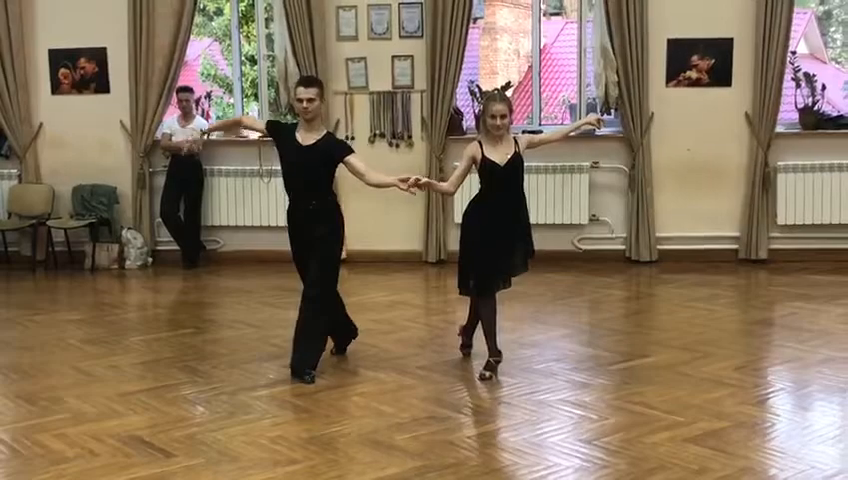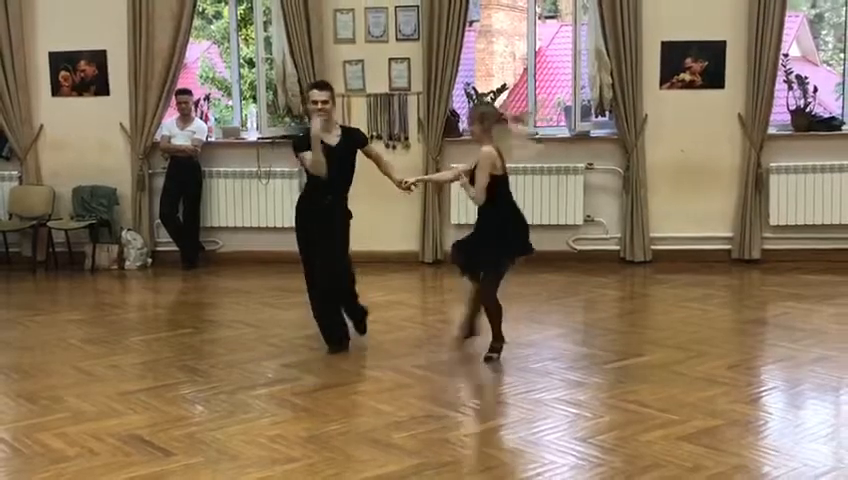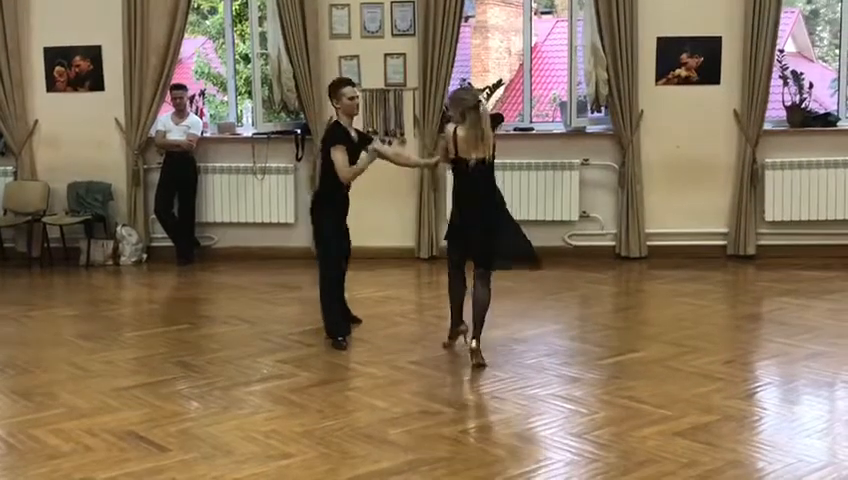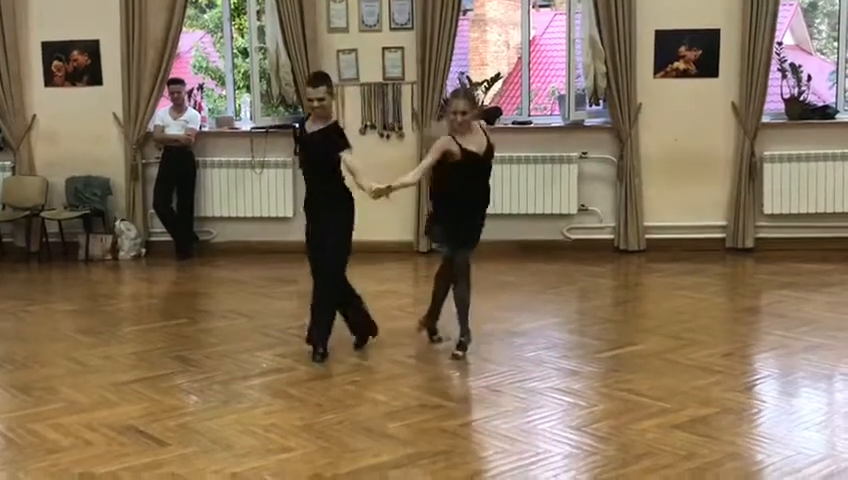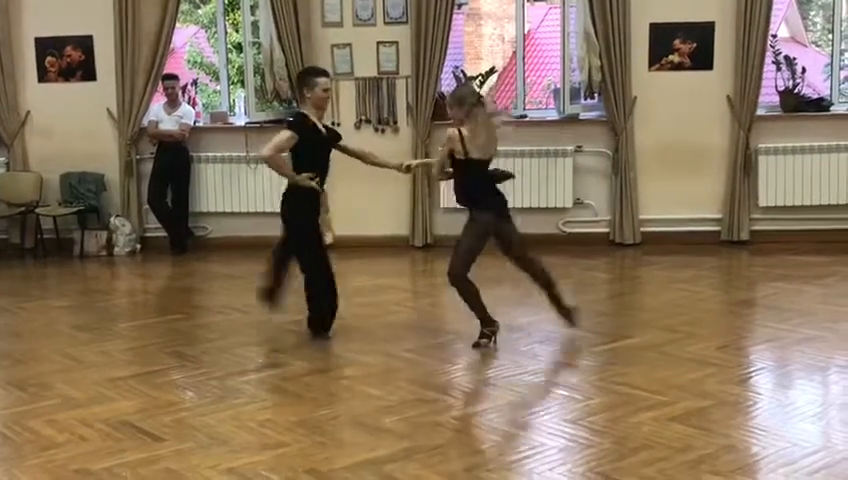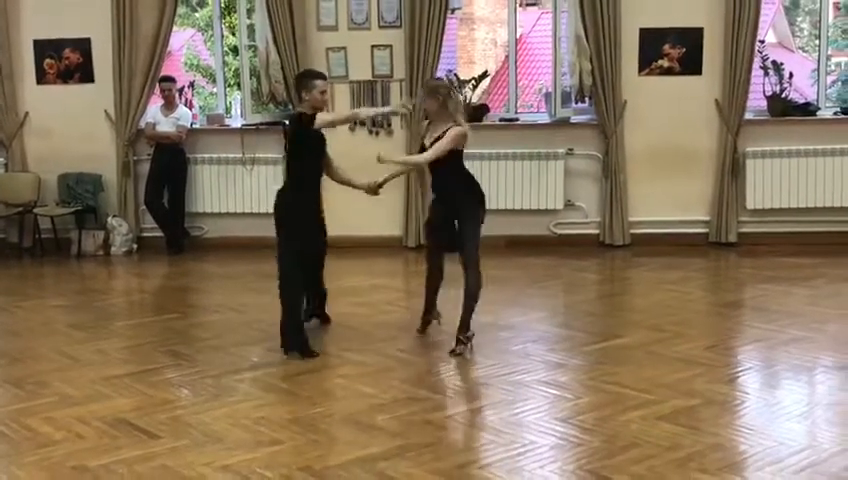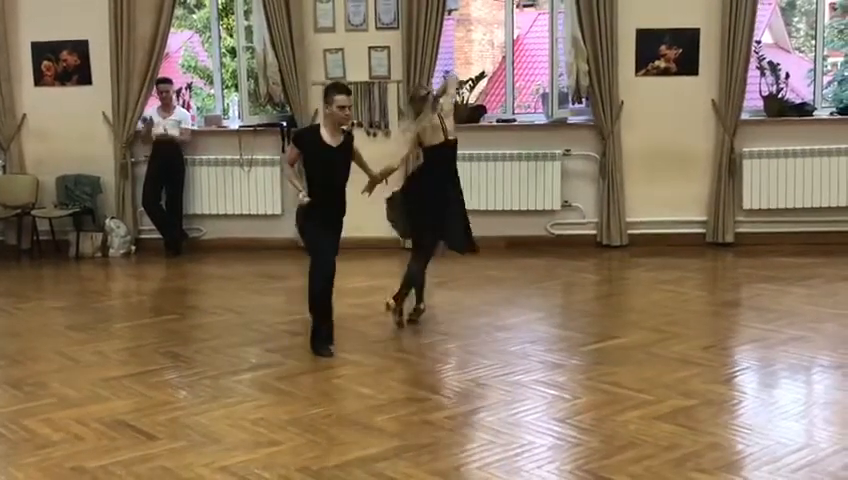
dt=0.7s
person 1, frame 1
left shoulder: (334, 145)
right shoulder: (282, 132)
left elbow: (367, 175)
right elbow: (242, 120)
left wrist: (396, 182)
right wrist: (204, 131)
left hip: (326, 221)
right hip: (297, 219)
left knee: (317, 289)
right knee: (319, 285)
left ankle: (304, 363)
right ankle: (344, 332)
person 1, frame 2
left shoulder: (352, 135)
right shoulder: (302, 141)
left elbow: (376, 158)
right elbow: (319, 171)
left wrist: (396, 179)
right wrist: (316, 136)
left hip: (338, 211)
right hip: (310, 213)
left knee: (339, 269)
right knee: (318, 275)
left ankle: (356, 315)
right ankle: (335, 335)
person 1, frame 3
left shoulder: (357, 135)
right shoulder: (335, 133)
left elbow: (391, 155)
right elbow: (345, 175)
left wrist: (426, 162)
right wrist: (368, 159)
left hip: (338, 204)
right hip: (327, 206)
left knee: (341, 258)
right knee: (332, 262)
left ankle: (340, 312)
right ankle: (336, 330)
person 1, frame 4
left shoulder: (335, 133)
right shoulder: (305, 124)
left elbow: (351, 164)
left wrist: (369, 188)
right wrist: (303, 161)
left hip: (337, 207)
right hip: (314, 205)
left knee: (328, 271)
right knee: (327, 271)
left ankle: (319, 339)
right ankle: (362, 325)
person 1, frame 5
left shoulder: (324, 130)
right shoulder: (300, 124)
left elbow: (357, 153)
right elbow: (268, 154)
left wrist: (394, 166)
right wrist: (296, 179)
left hip: (309, 202)
right hip: (300, 204)
right knee: (317, 265)
right ankle: (319, 322)
person 1, frame 6
left shoulder: (317, 129)
right shoulder: (299, 122)
left elbow: (330, 170)
right elbow: (348, 116)
left wrist: (362, 186)
right wrist: (387, 110)
left hip: (308, 203)
right hip: (294, 204)
left knee: (314, 257)
right knee: (295, 267)
right ankle: (293, 339)
person 1, frame 7
left shoulder: (345, 137)
right shoulder: (306, 136)
right elbow: (290, 165)
left wrist: (373, 175)
right wrist: (301, 190)
left hip: (335, 214)
right hip: (313, 216)
left knee: (324, 265)
right knee: (324, 267)
left ankle: (320, 311)
right ankle: (321, 337)
person 2, frame 1
left shoulder: (521, 143)
right shoulder: (475, 149)
left elbow: (556, 135)
right elbow: (450, 187)
left wrist: (584, 122)
right wrist: (428, 183)
left hip: (511, 222)
right hip: (483, 223)
left knee: (487, 284)
right knee: (484, 285)
left ankle: (468, 330)
right ankle: (493, 354)
person 2, frame 2
left shoulder: (487, 152)
right shoulder: (488, 152)
left elbow: (478, 197)
right elbow: (458, 173)
left wrist: (468, 185)
right wrist: (418, 179)
left hip: (500, 228)
right hip: (497, 224)
left knee: (487, 287)
right knee: (479, 278)
left ankle: (497, 340)
right ankle: (470, 322)
person 2, frame 3
left shoulder: (451, 131)
right shoulder: (489, 136)
left elbow: (445, 158)
left hip: (466, 212)
right hip: (491, 211)
left knee: (456, 268)
right knee: (482, 277)
left ankle: (457, 325)
right ankle: (475, 339)
person 2, frame 4
left shoulder: (482, 127)
right shoulder: (446, 142)
right elbow: (415, 175)
right wrist: (390, 187)
left hip: (476, 207)
right hip: (455, 208)
left knee: (451, 265)
right knee: (460, 268)
left ankle: (431, 319)
right ankle: (463, 334)
person 2, frame 5
left shoulder: (453, 135)
right shoulder: (486, 132)
left elbow: (438, 172)
left wrist: (450, 173)
right wrist: (422, 162)
left hip: (482, 209)
right hip: (493, 204)
left knee: (456, 273)
right knee: (523, 259)
left ankle: (488, 324)
right ankle: (561, 307)
person 2, frame 6
left shoulder: (458, 130)
right shoulder: (430, 126)
left elbow: (425, 158)
right elbow: (420, 160)
left wrist: (390, 160)
right wrist: (386, 179)
left hip: (464, 199)
right hip: (443, 199)
left knee: (470, 264)
right knee: (433, 258)
left ankle: (464, 330)
right ankle: (429, 312)
person 2, frame 7
left shoulder: (418, 128)
right shoulder: (446, 113)
left elbow: (397, 164)
right elbow: (452, 81)
right wrist: (437, 96)
left hip: (423, 190)
right hip: (445, 191)
left knee: (421, 249)
right knee: (424, 250)
left ankle: (418, 303)
right ankle: (398, 300)
person 3, frame 1
left shoulder: (201, 123)
right shoulder: (169, 122)
left elbow: (196, 149)
right elbow: (163, 144)
left wrist: (173, 146)
right wrist: (184, 144)
left hip: (192, 167)
right hip: (175, 167)
left knee: (192, 213)
right knee: (167, 211)
left ankle: (191, 254)
right ankle: (192, 246)
person 3, frame 2
left shoulder: (200, 126)
right shoulder: (168, 124)
left elbow: (194, 151)
right elbow: (162, 146)
left wrist: (172, 148)
right wrist: (182, 147)
left hip: (191, 169)
right hip: (174, 169)
left knee: (191, 214)
right knee: (166, 212)
left ankle: (190, 255)
right ankle: (191, 247)
person 3, frame 3
left shoulder: (195, 121)
right shoulder: (163, 119)
left elbow: (189, 146)
right elbow: (157, 142)
left wrist: (168, 144)
right wrist: (178, 142)
left hip: (186, 164)
right hip: (169, 164)
left knee: (186, 209)
right knee: (161, 208)
left ankle: (185, 250)
right ankle: (186, 243)
person 3, frame 4
left shoulder: (193, 115)
right shoulder: (161, 113)
left elbow: (188, 141)
right elbow: (156, 136)
left wrist: (166, 139)
right wrist: (177, 137)
left hip: (185, 159)
right hip: (167, 159)
left knee: (185, 203)
right knee: (160, 203)
left ankle: (184, 244)
right ankle: (185, 238)
person 3, frame 5
left shoulder: (187, 110)
right shoulder: (156, 108)
left elbow: (182, 136)
right elbow: (150, 132)
left wrist: (160, 134)
right wrist: (172, 132)
left hip: (179, 154)
right hip: (162, 154)
left knee: (179, 199)
right knee: (154, 198)
left ankle: (179, 239)
right ankle: (180, 233)
person 3, frame 6
left shoulder: (184, 112)
right shoulder: (153, 110)
left elbow: (179, 138)
right elbow: (147, 133)
left wrist: (157, 136)
right wrist: (169, 134)
left hip: (176, 156)
right hip: (159, 156)
left knee: (176, 199)
right knee: (151, 199)
left ankle: (175, 240)
right ankle: (176, 233)
person 3, frame 7
left shoulder: (183, 114)
right shoulder: (150, 113)
left elbow: (185, 139)
right elbow: (144, 139)
left wrist: (169, 135)
right wrist: (148, 128)
left hip: (174, 157)
right hip: (156, 157)
left knee: (174, 201)
right knee: (149, 200)
left ankle: (173, 241)
right ankle: (175, 235)
